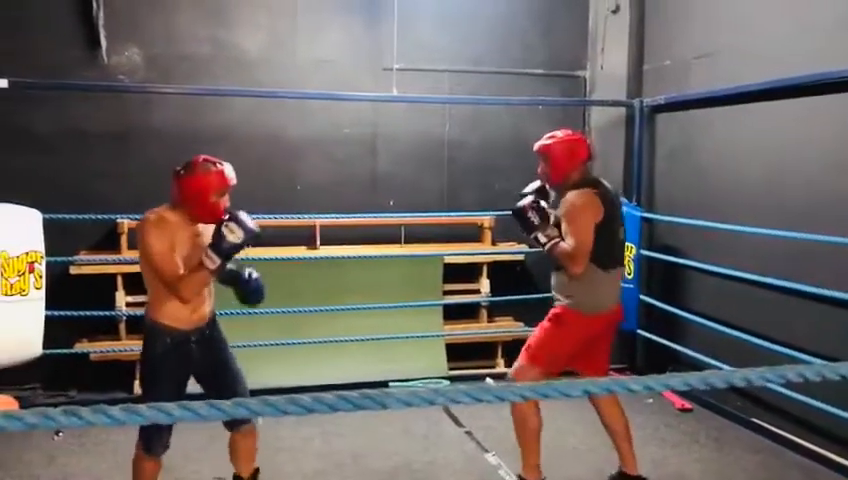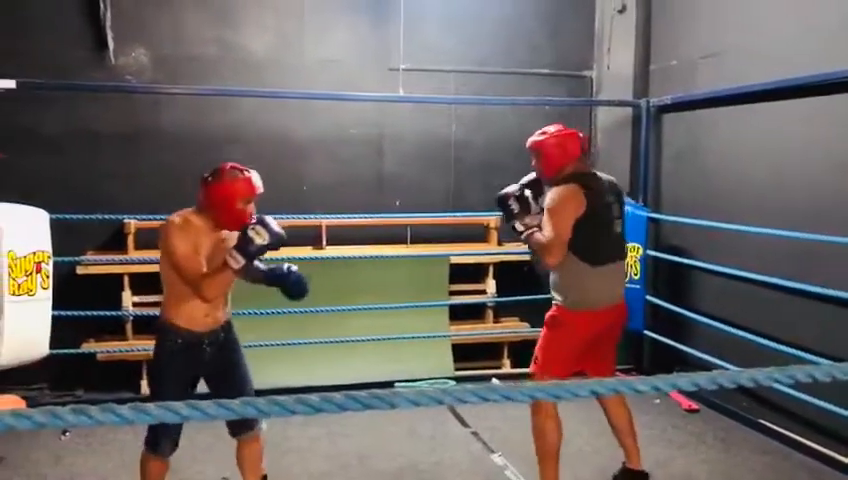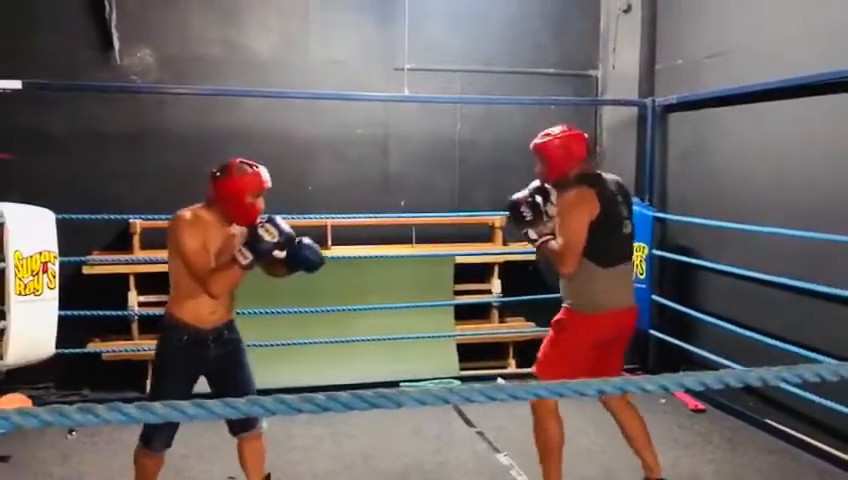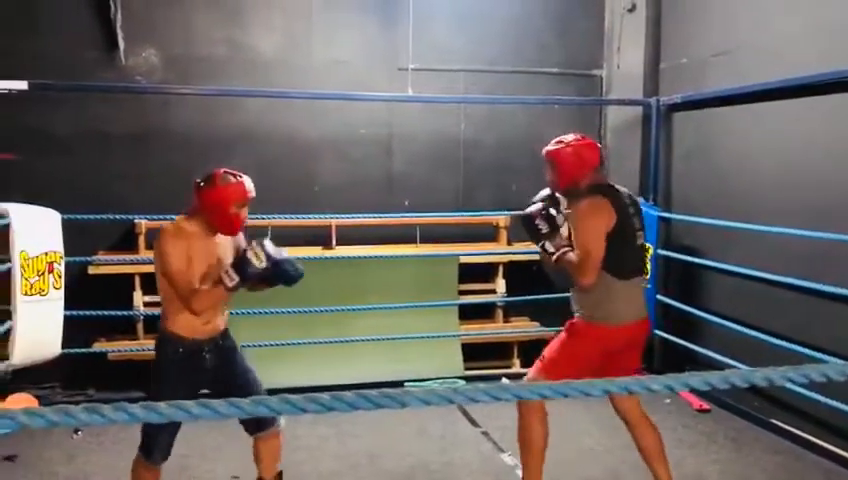
dt=0.2s
person 1, frame 1
left shoulder: (578, 199)
right shoulder: (603, 193)
left elbow: (575, 262)
left wrist: (541, 229)
right wrist: (549, 216)
left hip: (578, 313)
right hip: (607, 310)
left knee: (521, 382)
right knee: (598, 389)
person 1, frame 2
left shoulder: (565, 194)
right shoulder: (609, 186)
left elbow: (551, 256)
left wrist: (522, 219)
right wrist: (540, 207)
left hip: (578, 312)
right hip: (613, 306)
left knee: (543, 400)
person 1, frame 3
left shoulder: (576, 196)
right shoulder: (614, 187)
left elbow: (566, 262)
left wrist: (534, 228)
right wrist: (550, 213)
left hip: (588, 315)
right hip: (622, 311)
left knee: (542, 400)
right knee: (613, 396)
person 1, frame 4
left shoulder: (590, 207)
right shoulder: (624, 199)
left elbow: (585, 274)
left wrist: (550, 242)
right wrist: (561, 224)
left hip: (598, 327)
right hip: (633, 324)
left knee: (531, 400)
right knee: (629, 408)
person 2, frame 1
left shoulder: (212, 221)
right shoulder: (154, 227)
right elbow: (182, 289)
left wrist: (237, 275)
right wrist: (218, 250)
left hip: (208, 335)
right hip: (166, 342)
left knee: (243, 422)
right knee: (154, 441)
person 2, frame 2
left shoulder: (235, 227)
right shoulder: (177, 229)
left elbow: (248, 271)
right elbow: (205, 290)
left wrist: (278, 274)
right wrist: (243, 252)
left hip: (221, 338)
right hip: (178, 344)
left knee: (249, 428)
right knee: (161, 442)
person 2, frame 3
left shoulder: (244, 224)
right shoulder: (187, 224)
left elbow: (272, 266)
right elbow: (213, 286)
left wrist: (296, 255)
right wrist: (251, 250)
left hip: (225, 336)
right hip: (183, 340)
left knee: (250, 426)
right knee: (156, 438)
person 2, frame 4
left shoulder: (231, 235)
right shoulder: (173, 237)
left elbow: (250, 278)
right elbow: (195, 302)
left wrist: (273, 271)
right wrist: (239, 273)
left hip: (221, 346)
right hip: (178, 352)
left knee: (269, 425)
right knee: (154, 451)
